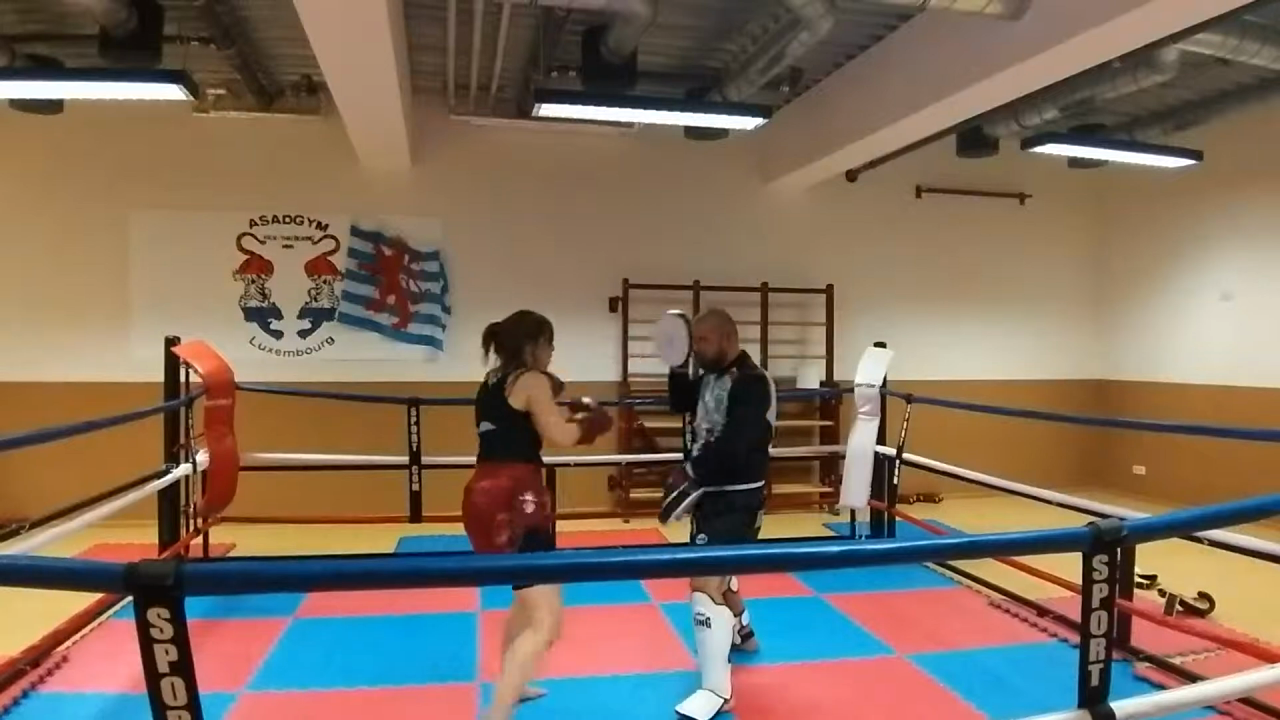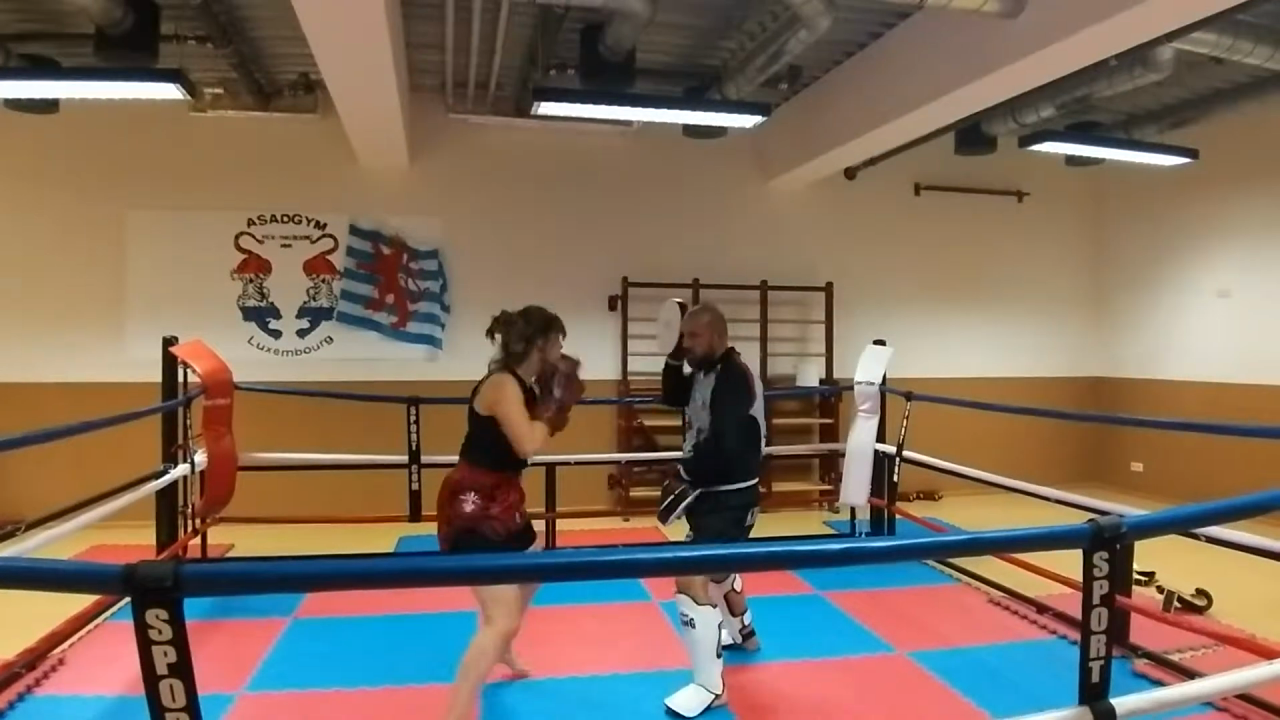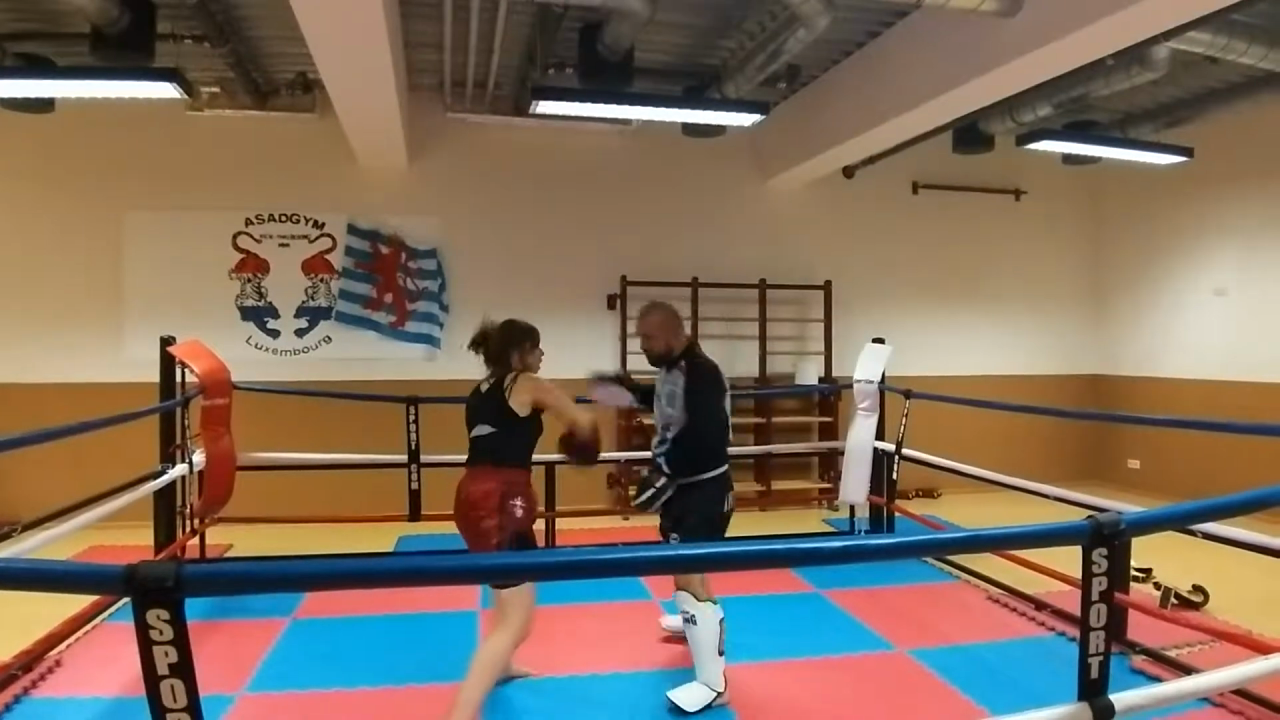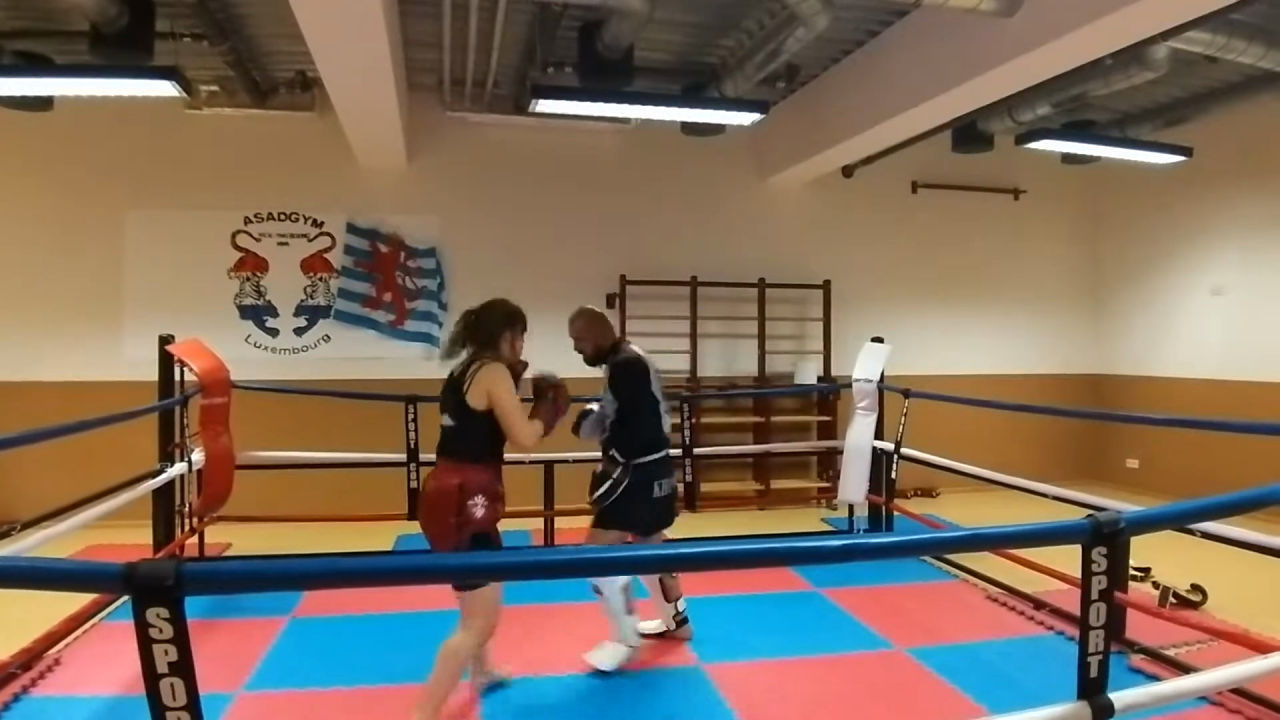
dt=0.4s
person 1, frame 1
left shoulder: (493, 382)
right shoulder: (531, 380)
right elbow: (557, 437)
left wrist: (553, 407)
right wrist: (583, 421)
left hip: (487, 498)
right hip: (513, 502)
left knee: (532, 597)
right knee: (544, 625)
left ankle: (511, 687)
person 1, frame 2
left shoulder: (525, 382)
right shoulder: (503, 383)
left elbow: (527, 436)
right elbow: (527, 445)
left wrist: (553, 400)
right wrist: (554, 401)
left hip: (499, 499)
right hip: (472, 503)
left knee: (528, 577)
right knee: (502, 622)
left ankle: (502, 656)
person 1, frame 3
left shoulder: (479, 394)
right shoulder: (529, 384)
right elbow: (583, 421)
right wrist: (587, 430)
left hip: (476, 496)
right hip: (503, 502)
left knee: (517, 594)
right knee: (516, 621)
left ankle: (500, 665)
person 1, frame 4
left shoulder: (461, 371)
right shoulder: (494, 374)
right elbow: (523, 438)
right wrist: (549, 409)
left hip: (446, 491)
right hip: (465, 498)
left knee: (479, 602)
right knee: (479, 623)
left ankle: (481, 672)
person 2, frame 1
left shoulder: (750, 381)
right shoulder: (715, 375)
left elbow: (737, 445)
right elbow: (682, 405)
left wrist: (689, 472)
right wrist: (679, 366)
left hip: (734, 498)
right hip: (716, 492)
left knee: (704, 581)
right ankle: (741, 632)
person 2, frame 2
left shoulder: (735, 378)
right shoulder: (704, 370)
left elbow: (724, 442)
right elbow: (677, 397)
left wrist: (683, 474)
right wrist: (672, 357)
left hip: (728, 496)
right hip: (712, 490)
left knee: (692, 581)
left ankle: (709, 685)
right ankle: (741, 631)
person 2, frame 3
left shoulder: (702, 372)
right shoulder: (672, 366)
left elbow: (708, 436)
left wrist: (664, 467)
right wrist: (627, 389)
left hip: (703, 487)
right hip: (684, 483)
left knee: (690, 575)
left ankle: (712, 682)
right ankle: (694, 623)
person 2, frame 4
left shoulder: (625, 366)
right shoulder: (624, 362)
left elbow: (642, 419)
left wrist: (615, 458)
right wrist: (596, 418)
left hip: (641, 473)
right hip: (650, 470)
left knee: (602, 547)
right knee: (651, 545)
left ankle: (624, 638)
right ankle: (676, 619)
